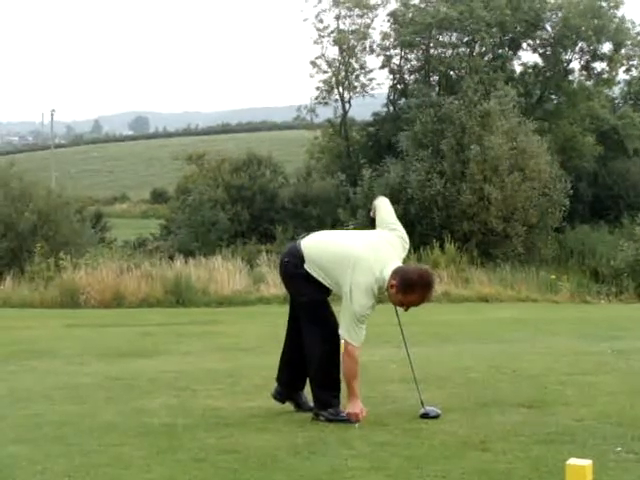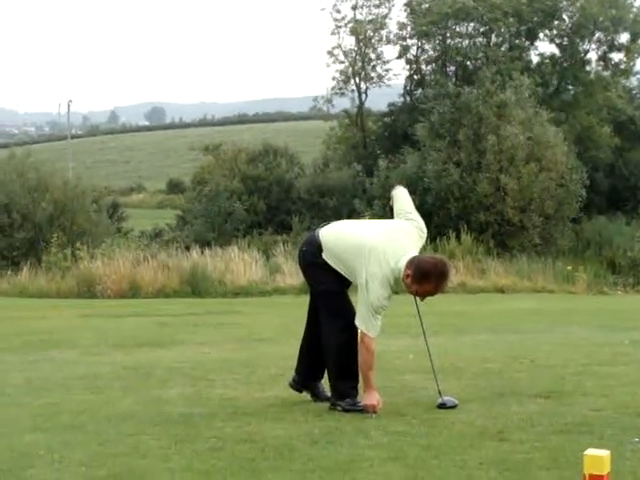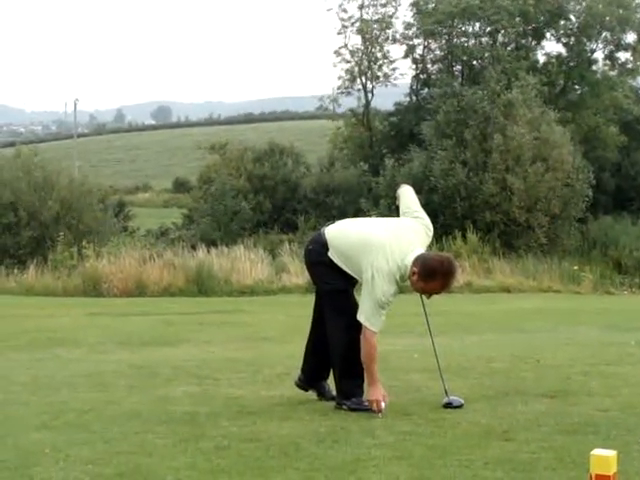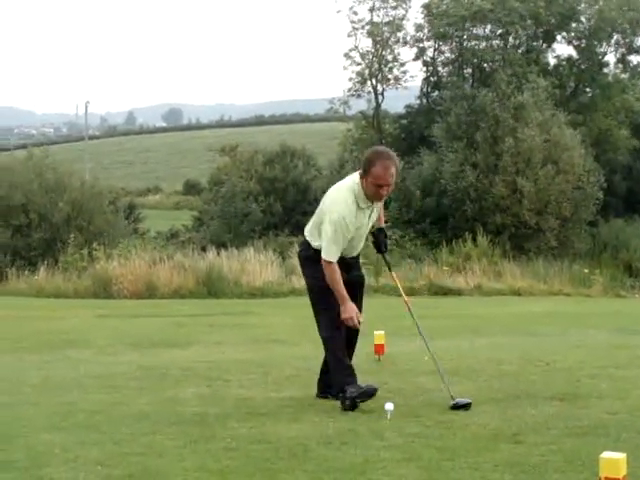
dt=1s
person 1, frame 1
left shoulder: (399, 241)
right shoulder: (363, 291)
left elbow: (380, 201)
right elbow: (350, 347)
right wrist: (354, 399)
left hip: (309, 256)
right hip: (297, 266)
left knee: (304, 327)
right knee: (325, 334)
left ankle: (287, 387)
right ankle: (326, 405)
person 1, frame 2
left shoulder: (417, 231)
right shoulder: (379, 281)
left elbow: (398, 192)
right elbow: (366, 338)
right wrist: (370, 390)
left hip: (331, 247)
right hip: (316, 255)
left knee: (324, 317)
right knee: (342, 323)
left ankle: (306, 377)
right ankle: (343, 395)
person 1, frame 3
left shoulder: (423, 229)
right shoulder: (385, 279)
left elbow: (404, 190)
right elbow: (368, 333)
right wrist: (374, 385)
left hip: (338, 245)
right hip: (322, 254)
left knee: (329, 316)
right knee: (347, 322)
left ankle: (311, 377)
right ankle: (349, 395)
person 1, frame 4
left shoulder: (376, 183)
right shoulder: (341, 207)
right elbow: (329, 261)
left wrist: (379, 229)
right wrist: (344, 302)
left hip: (350, 256)
right hip: (318, 255)
left knee: (351, 324)
right knee: (333, 320)
left ankle: (330, 383)
right ankle: (346, 387)
